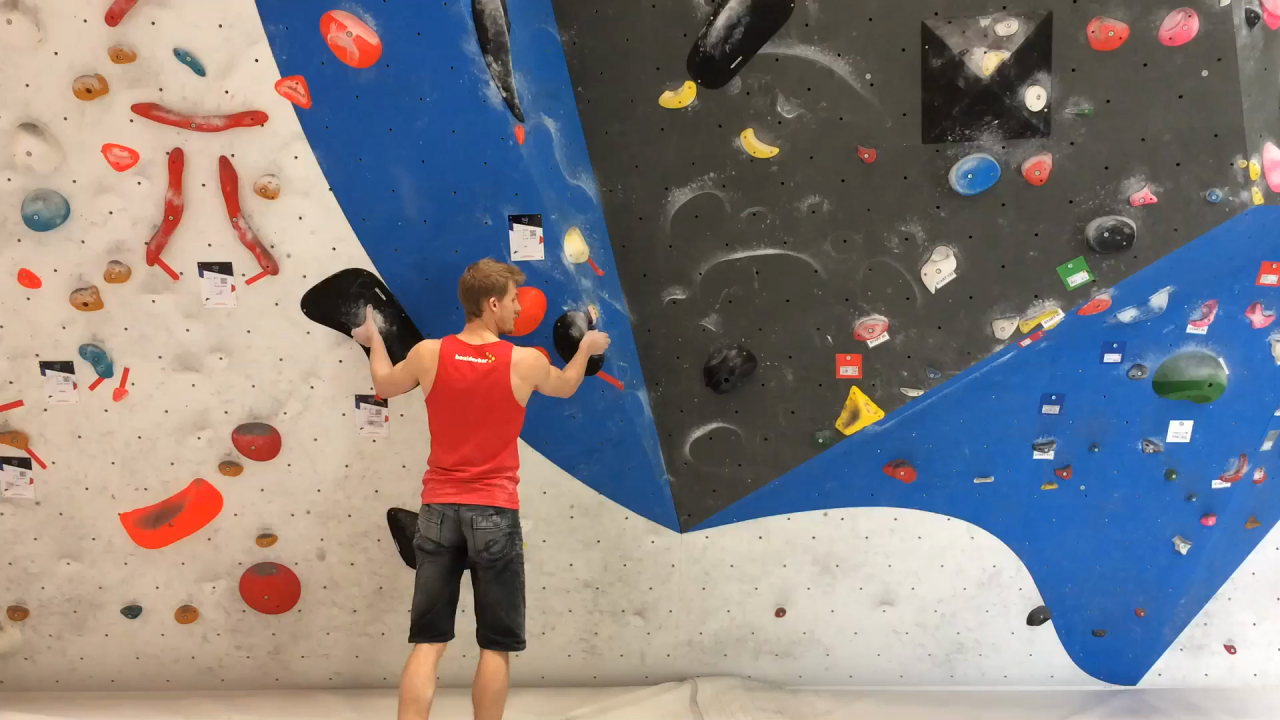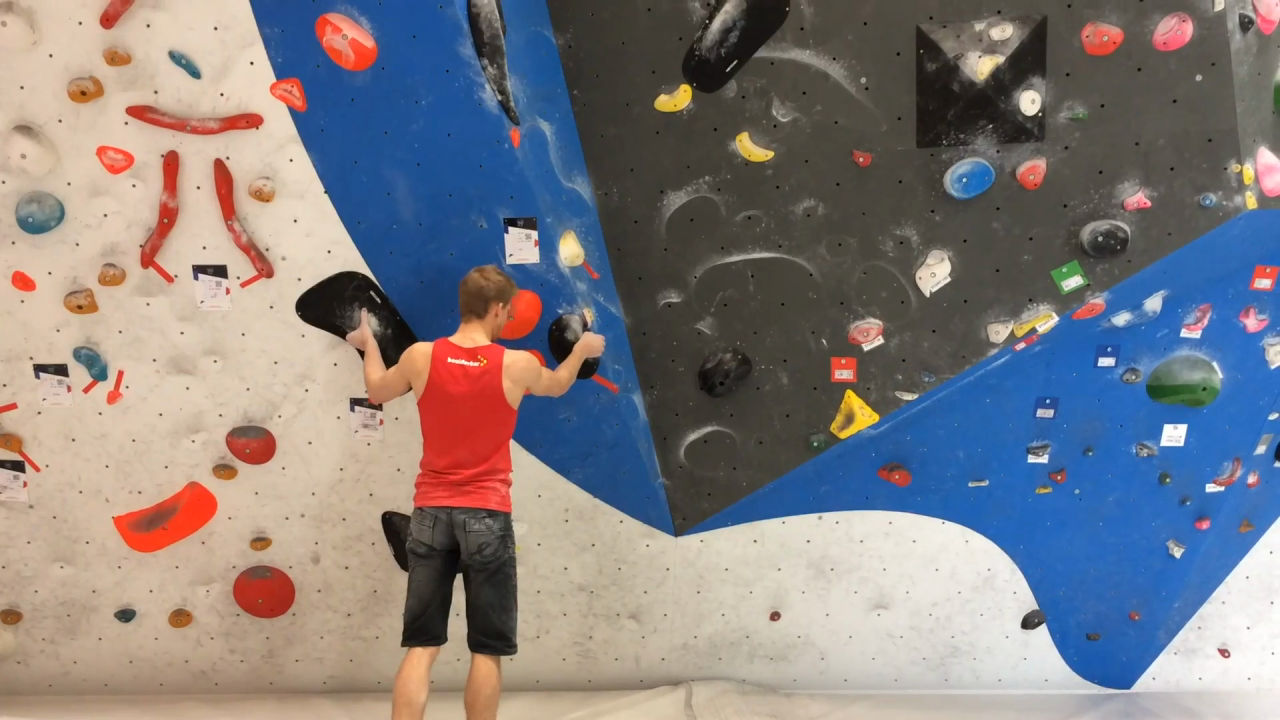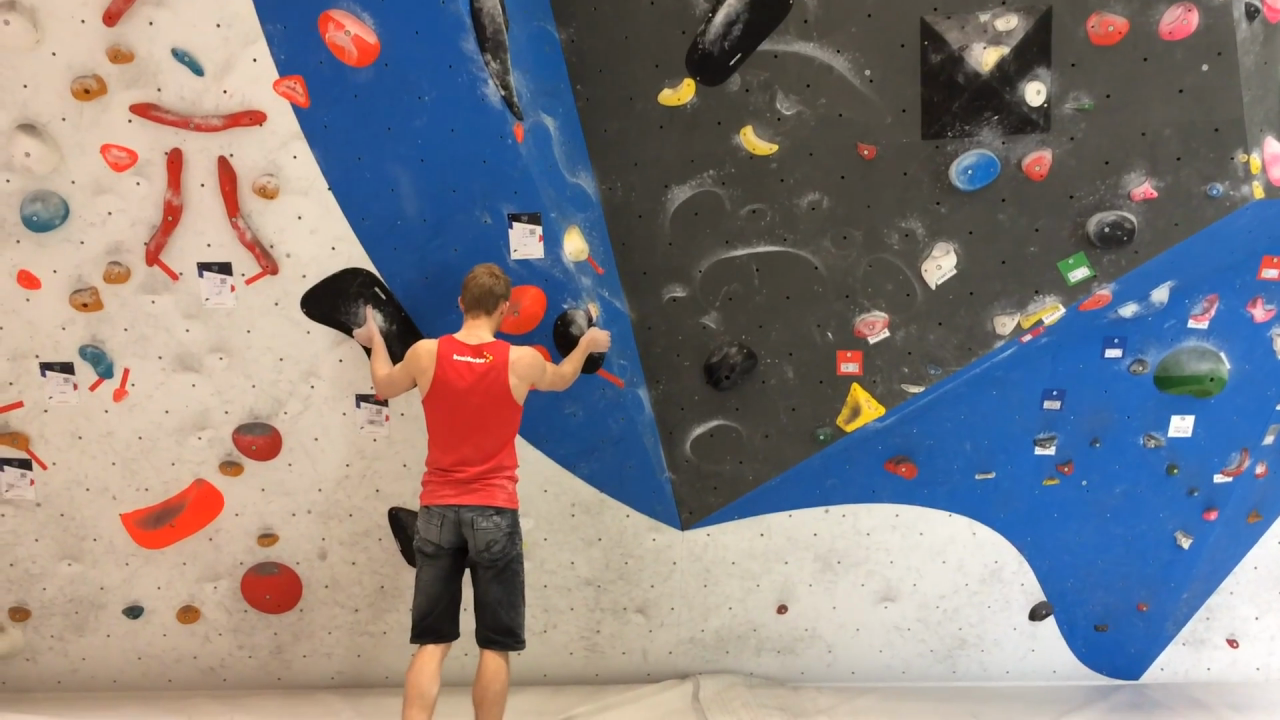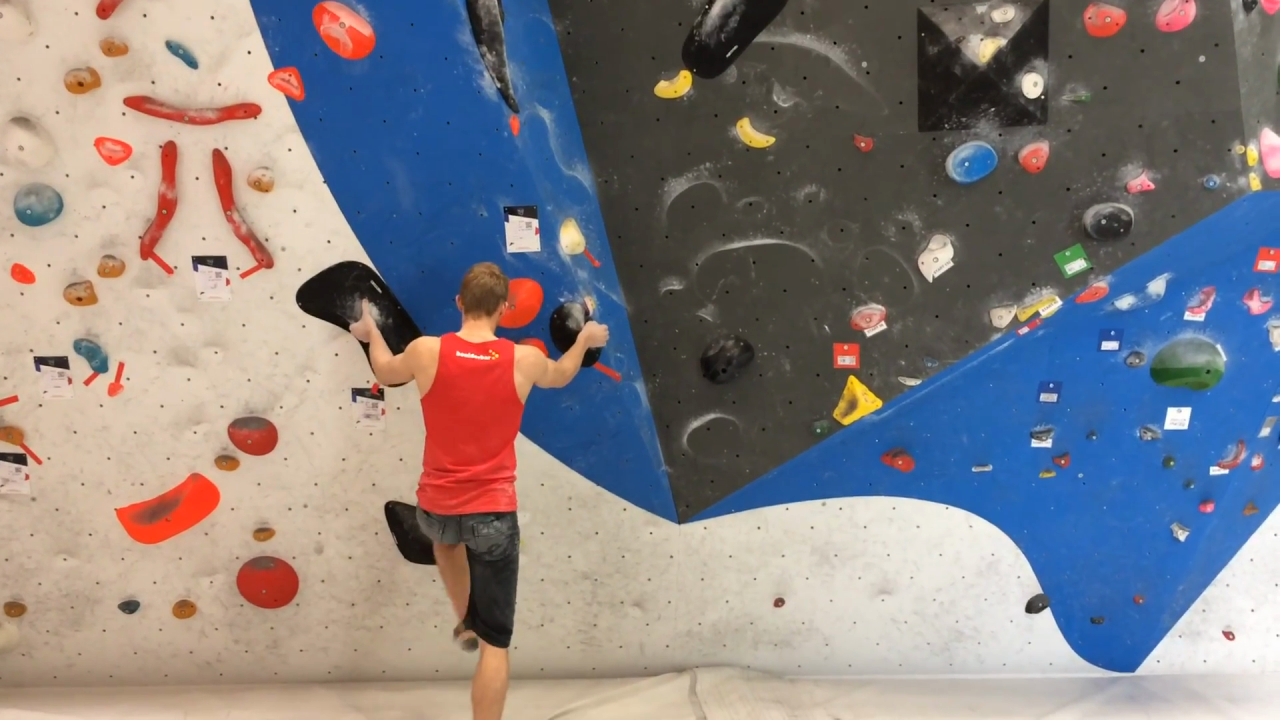
dt=0.5s
person 1, frame 1
left shoulder: (428, 354)
right shoulder: (526, 363)
left elbow: (384, 385)
right elbow: (566, 385)
left wrist: (373, 340)
right wrist: (587, 348)
left hip: (439, 510)
right hip: (494, 512)
left knee: (428, 641)
right knee: (496, 645)
person 1, frame 2
left shoulder: (420, 357)
right shoulder: (517, 365)
left elbow: (377, 390)
right elbow: (557, 384)
left wrist: (367, 343)
right wrist: (582, 350)
left hip: (431, 512)
right hip: (487, 515)
left knee: (420, 645)
right knee: (488, 650)
person 1, frame 3
left shoulder: (425, 353)
right shoulder: (522, 360)
left elbow: (384, 385)
right elbow: (561, 378)
left wrist: (374, 339)
right wrist: (586, 344)
left hip: (437, 510)
right hip: (493, 511)
left knee: (431, 642)
right knee: (495, 645)
person 1, frame 4
left shoulder: (426, 351)
right shoulder: (524, 360)
left elbow: (385, 372)
right elbow: (562, 374)
left wrist: (371, 332)
right wrist: (585, 339)
left hip: (436, 507)
right hip: (493, 512)
right knee: (495, 641)
left ankle: (465, 622)
